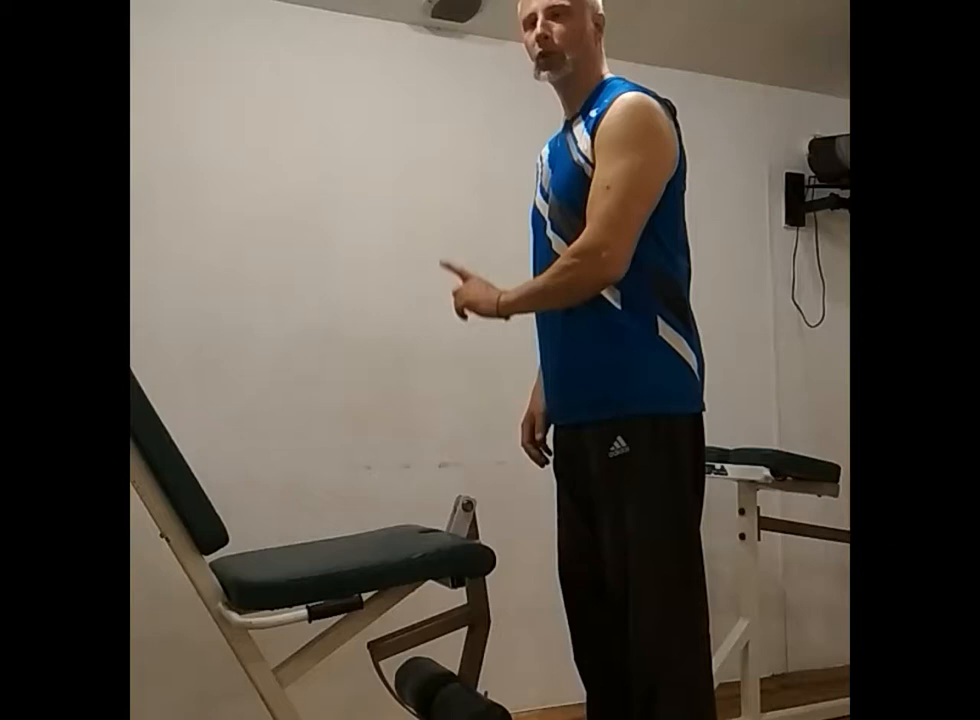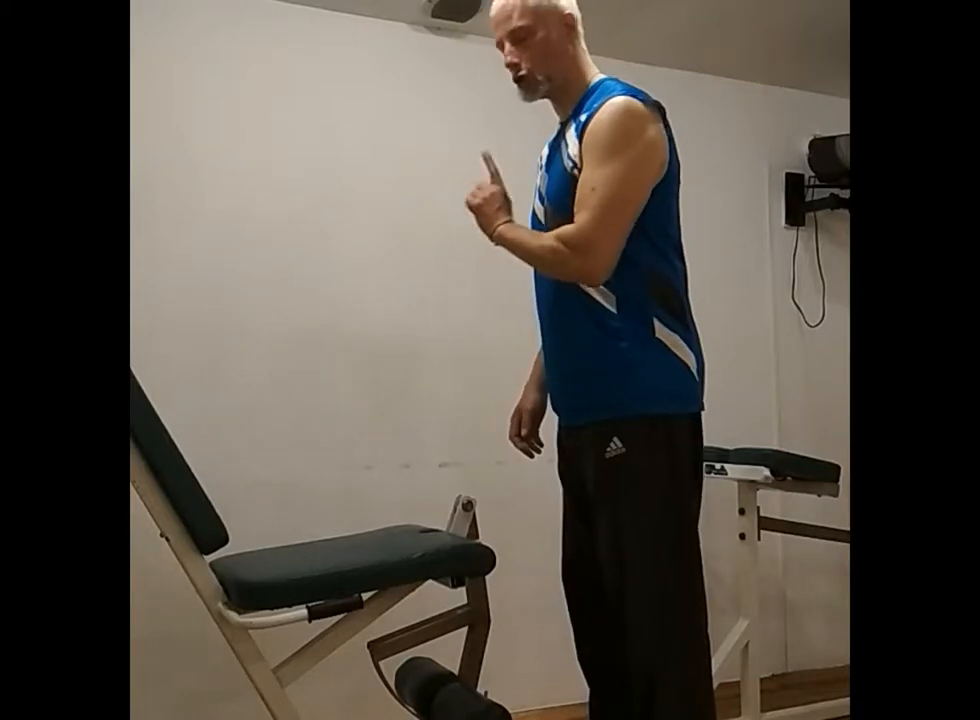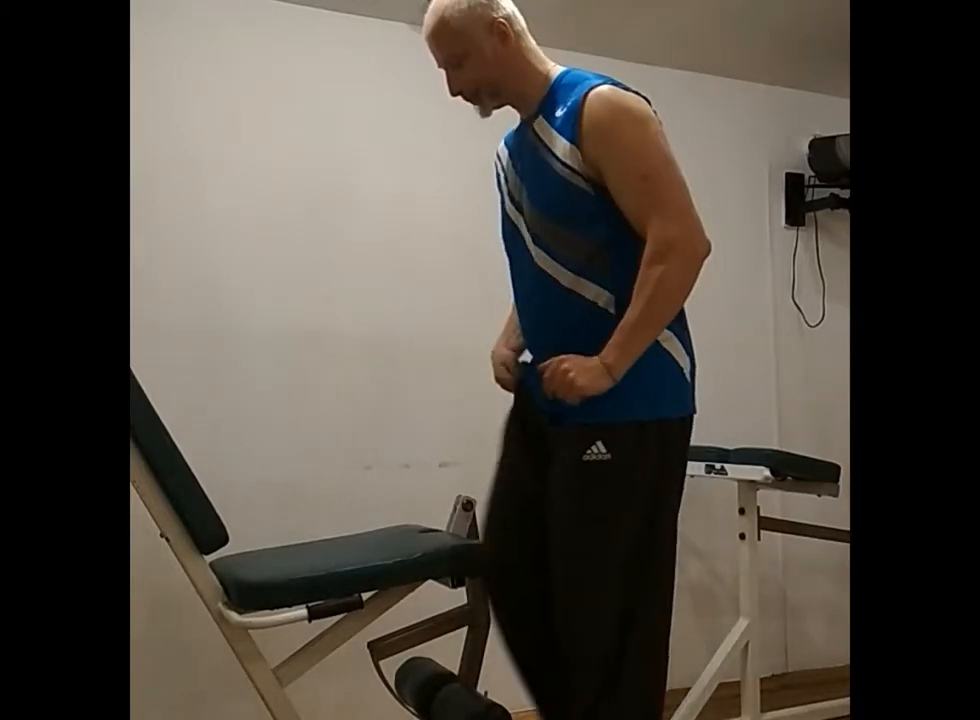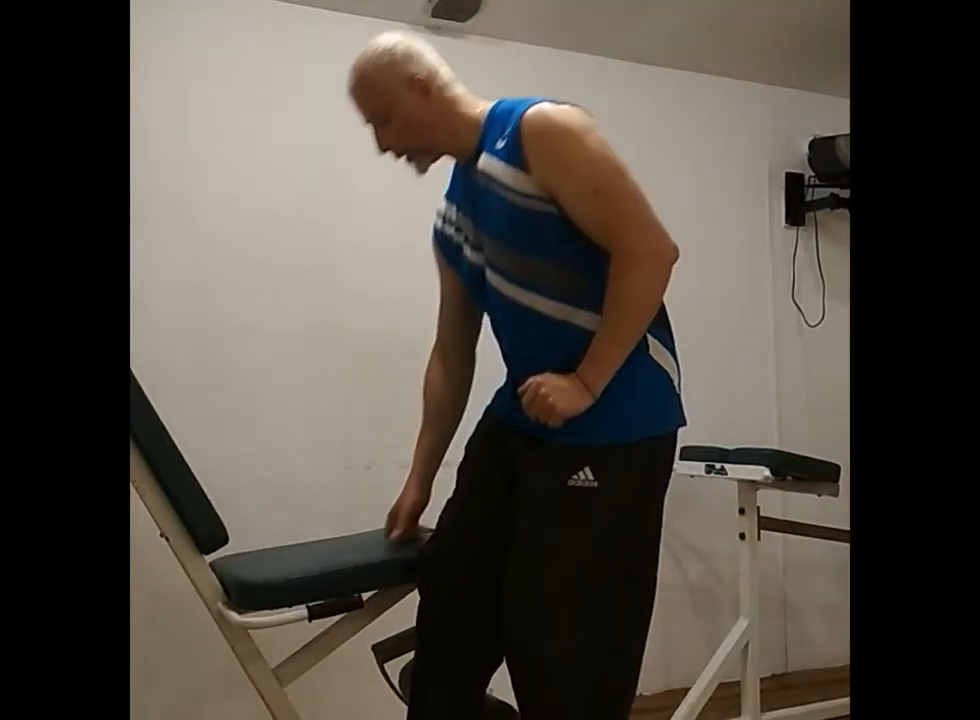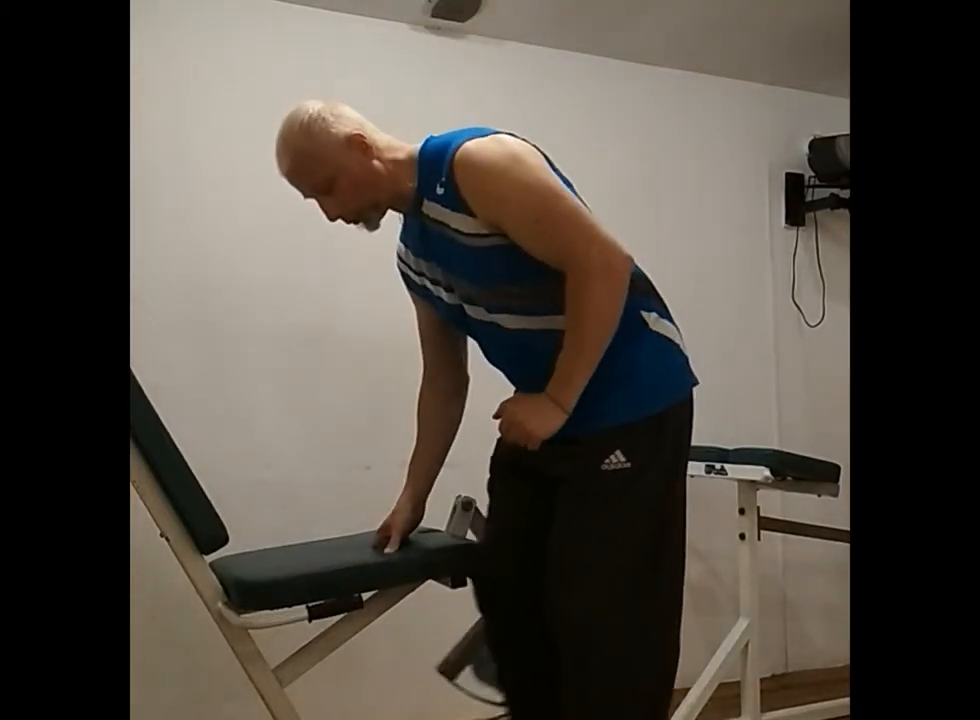
dt=0.7s
person 1, frame 1
left shoulder: (632, 114)
right shoulder: (556, 147)
left elbow: (604, 259)
left wrist: (501, 302)
right wrist: (543, 390)
left hip: (643, 407)
right hip: (584, 410)
left knee: (657, 606)
right knee: (593, 601)
person 1, frame 2
left shoulder: (622, 116)
right shoulder: (560, 144)
left elbow: (588, 257)
left wrist: (500, 227)
right wrist: (536, 387)
left hip: (642, 405)
right hip: (586, 409)
left knee: (654, 605)
right knee: (595, 599)
person 1, frame 3
left shoulder: (604, 110)
right shoulder: (511, 149)
left elbow: (682, 243)
left wrist: (607, 366)
right wrist: (510, 340)
left hip: (628, 405)
right hip: (547, 396)
left knee: (606, 607)
right knee: (506, 567)
person 1, frame 4
left shoulder: (544, 132)
right shoulder: (451, 216)
left elbow: (650, 251)
right elbow: (451, 353)
left wrist: (585, 383)
right wrist: (419, 477)
left hip: (613, 424)
right hip: (518, 421)
left knee: (560, 631)
right knee: (452, 592)
person 1, frame 5
left shoulder: (478, 162)
right shoulder: (412, 253)
left elbow: (604, 263)
right elbow: (444, 379)
left wrist: (557, 400)
right wrist: (414, 495)
left hip: (631, 404)
right hip: (543, 416)
left knee: (604, 615)
right knee: (509, 590)
